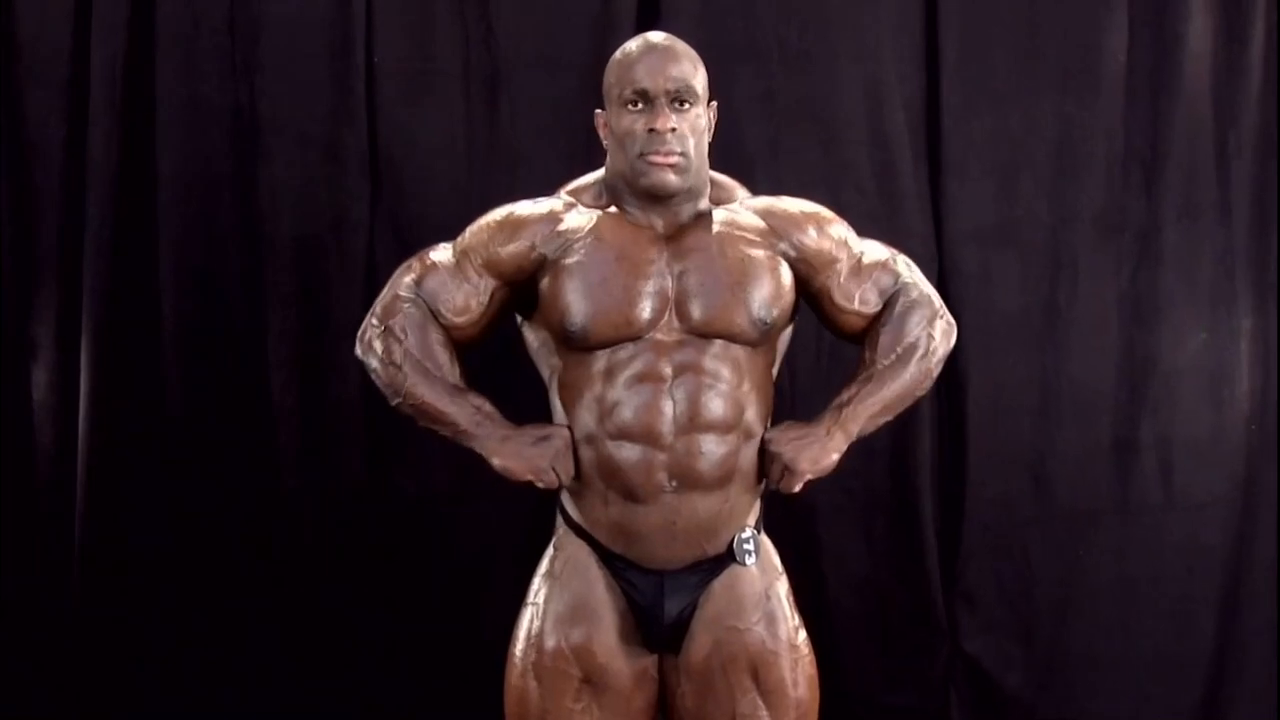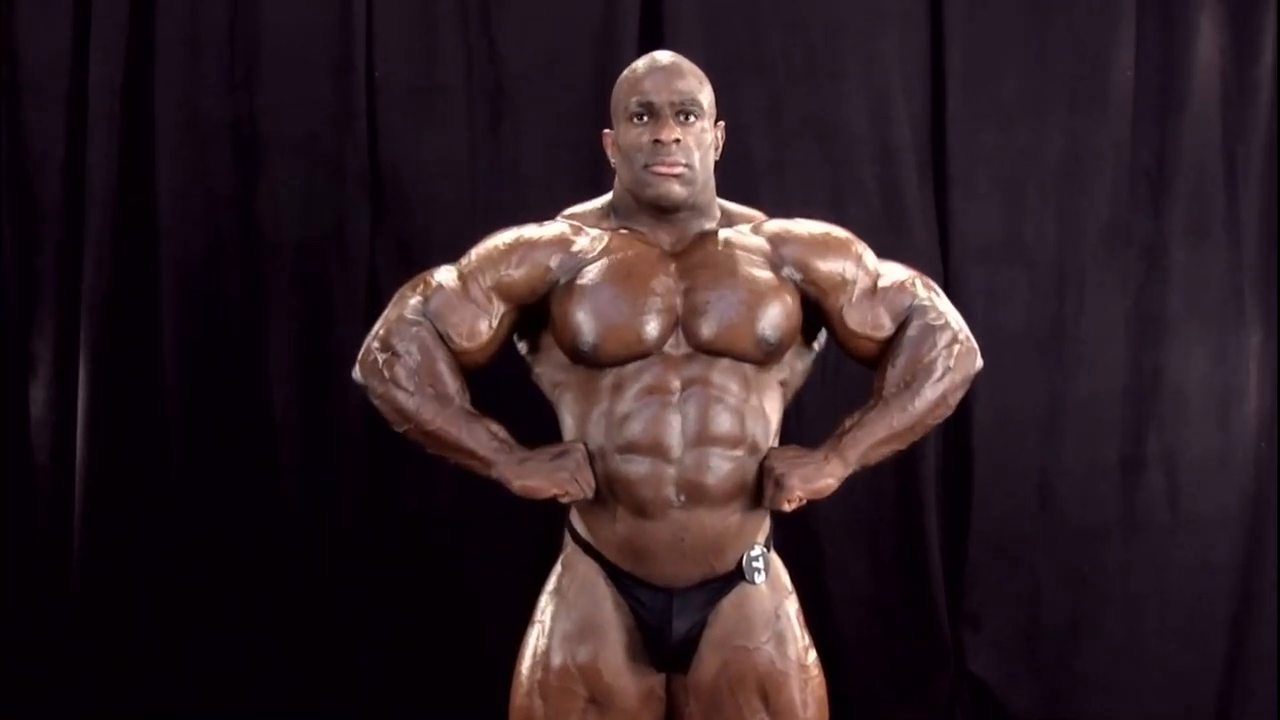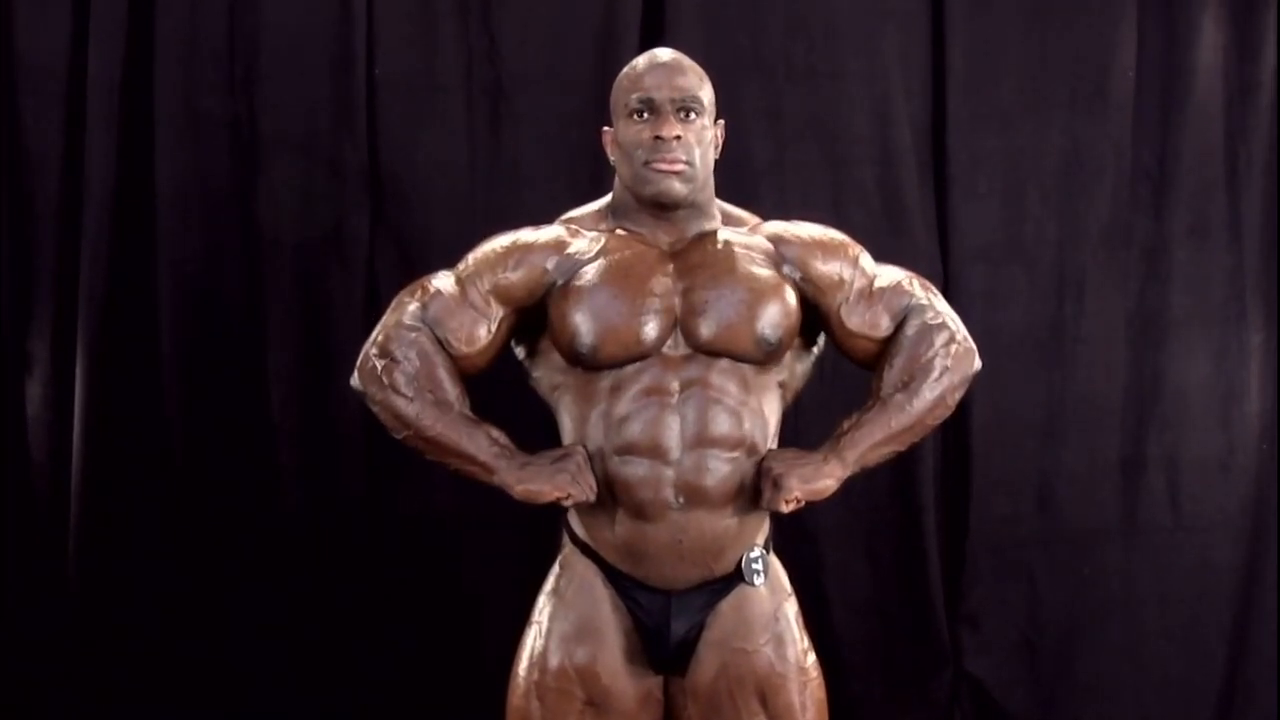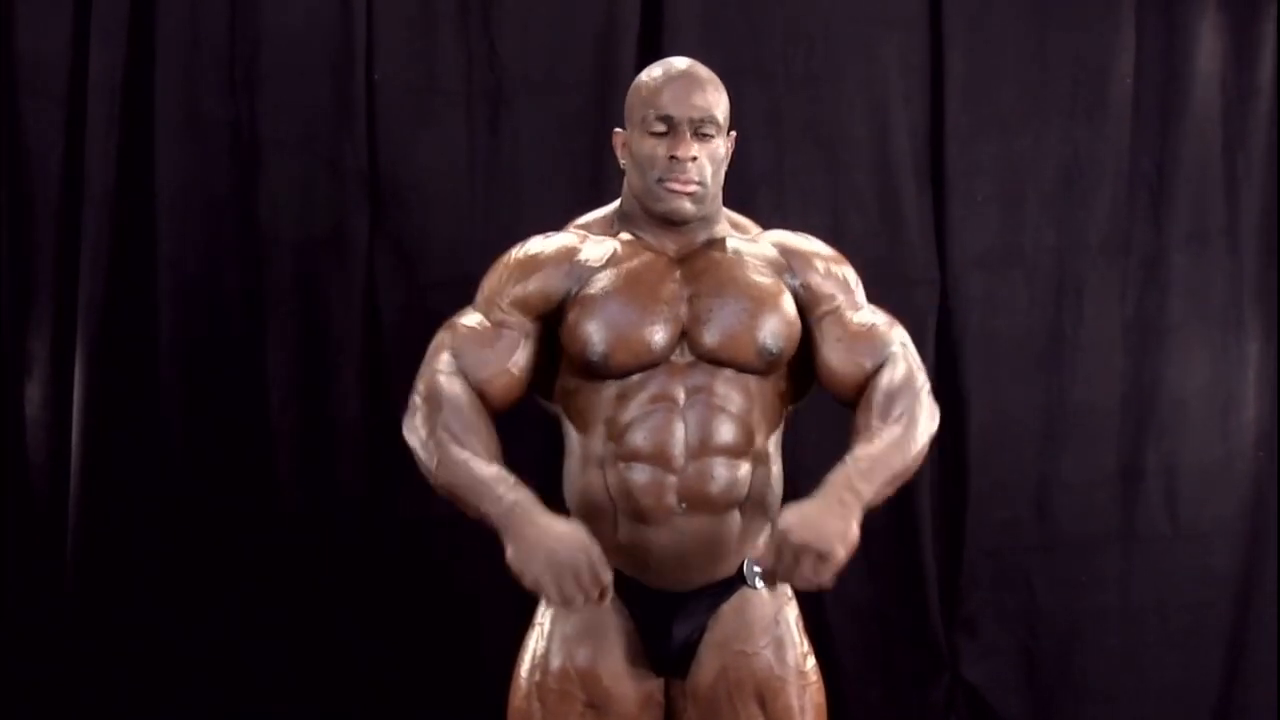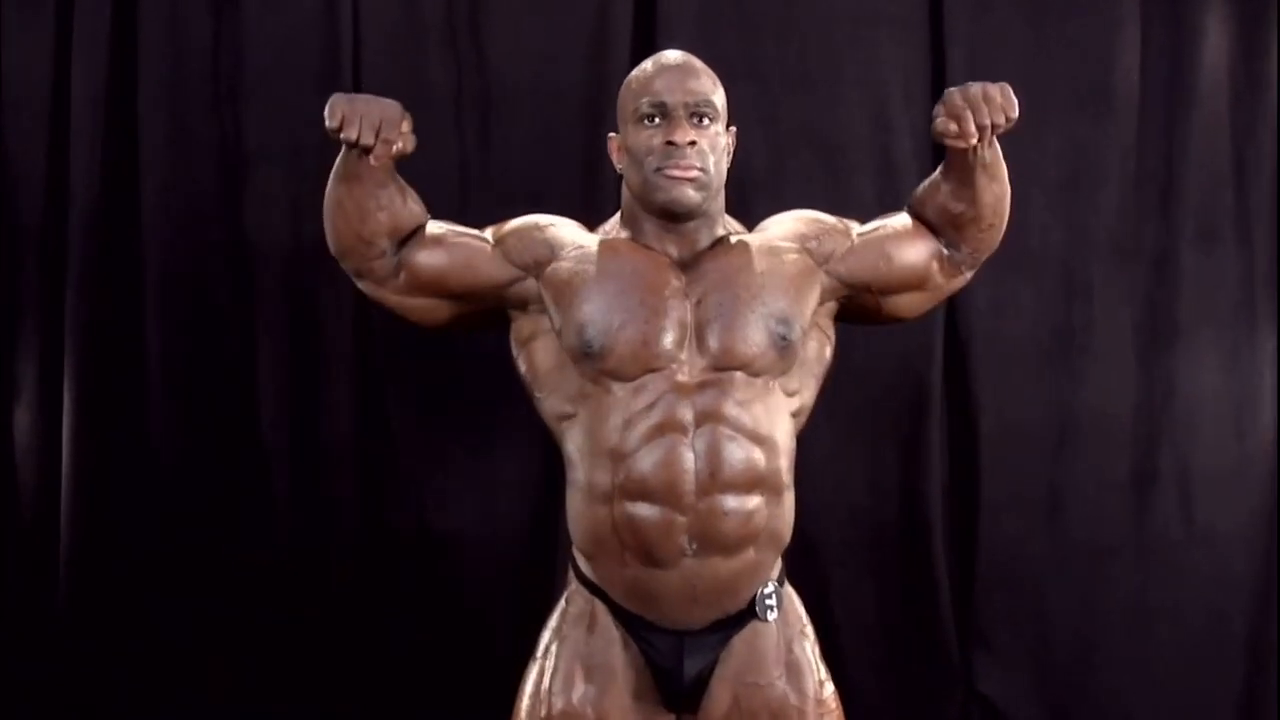
dt=1s
person 1, frame 1
left shoulder: (784, 232)
right shoulder: (541, 233)
left elbow: (923, 317)
right elbow: (392, 327)
left wrist: (834, 429)
right wrist: (493, 434)
left hip: (735, 580)
right hip: (590, 579)
person 1, frame 2
left shoulder: (793, 255)
right shoulder: (548, 256)
left elbow: (945, 342)
right elbow: (393, 350)
left wrist: (838, 457)
right wrist: (508, 460)
left hip: (745, 595)
right hip: (598, 595)
person 1, frame 3
left shoulder: (794, 256)
right shoulder: (545, 259)
left elbow: (944, 344)
right elbow: (392, 356)
left wrist: (836, 459)
right wrist: (509, 465)
left hip: (743, 595)
right hip: (596, 596)
person 1, frame 4
left shoulder: (797, 268)
right shoulder: (551, 268)
left elbow: (903, 391)
right elbow: (439, 402)
left wrist: (843, 499)
right wrist: (519, 517)
left hip: (746, 603)
right hip: (596, 602)
person 1, frame 5
left shoulder: (804, 259)
right shoulder: (550, 264)
left elbow: (953, 243)
right elbow: (381, 256)
left wrist: (972, 150)
right wrist: (364, 159)
left hip: (757, 633)
right hip: (605, 633)
